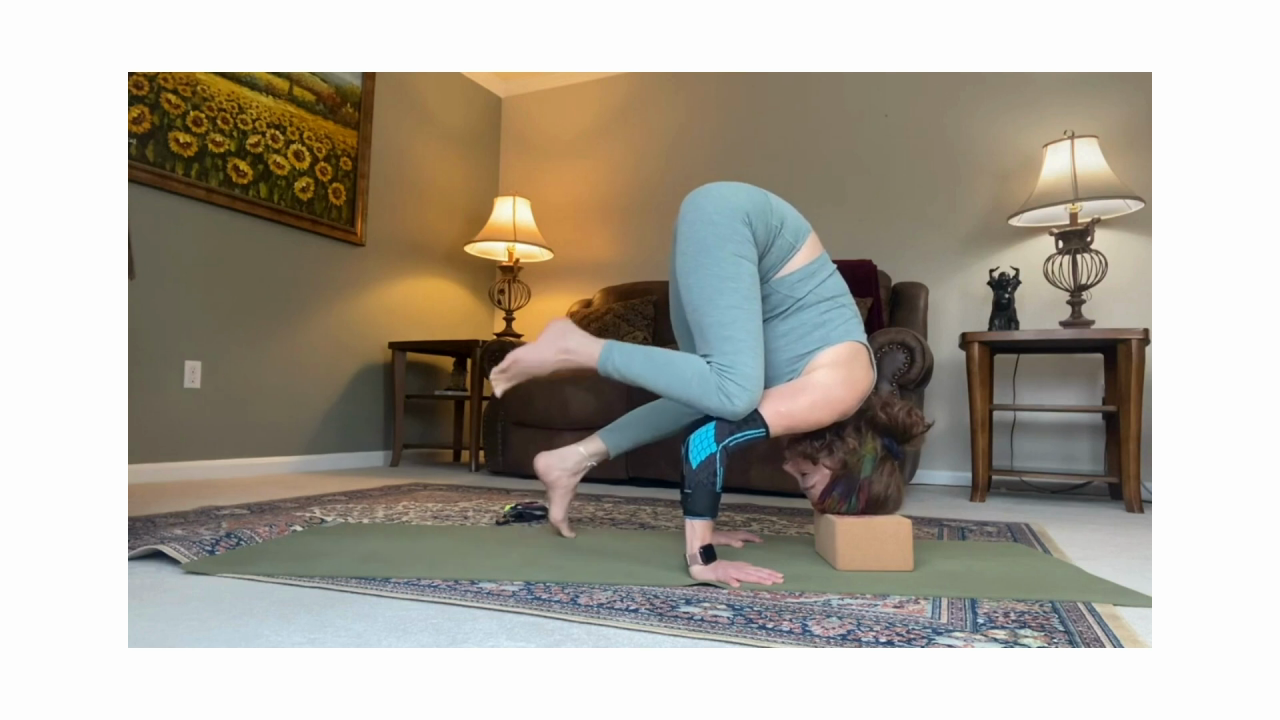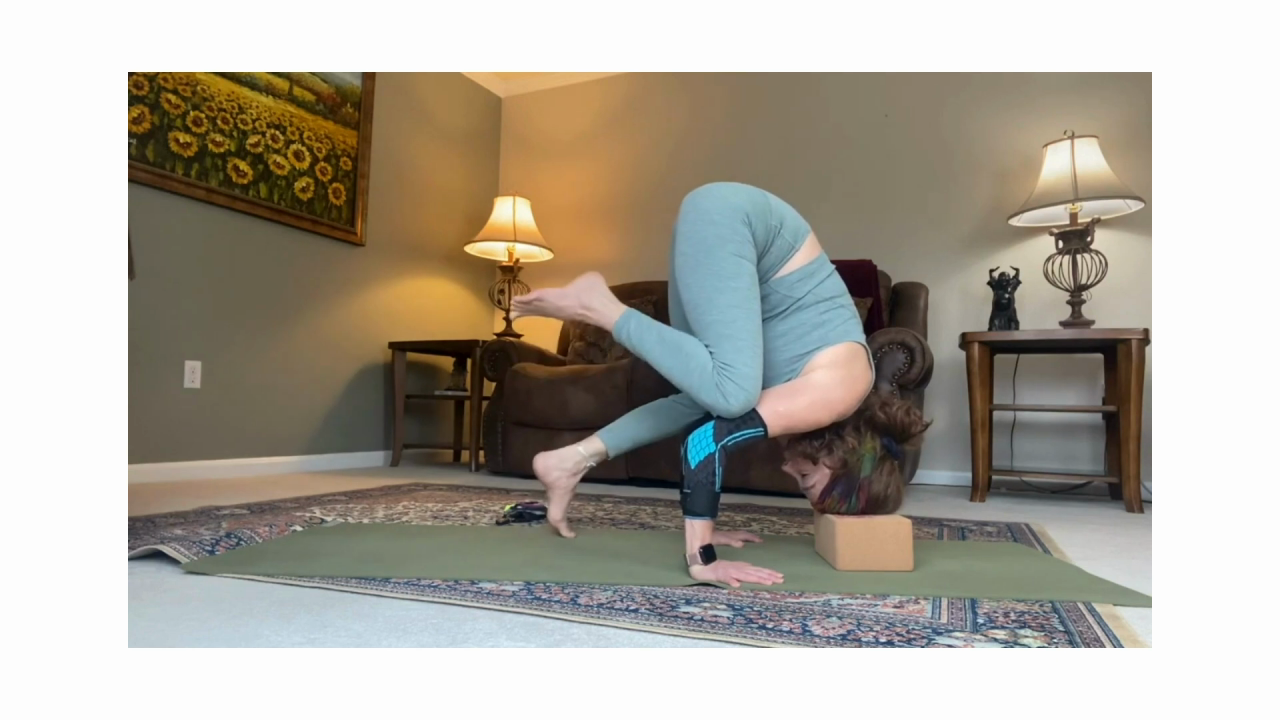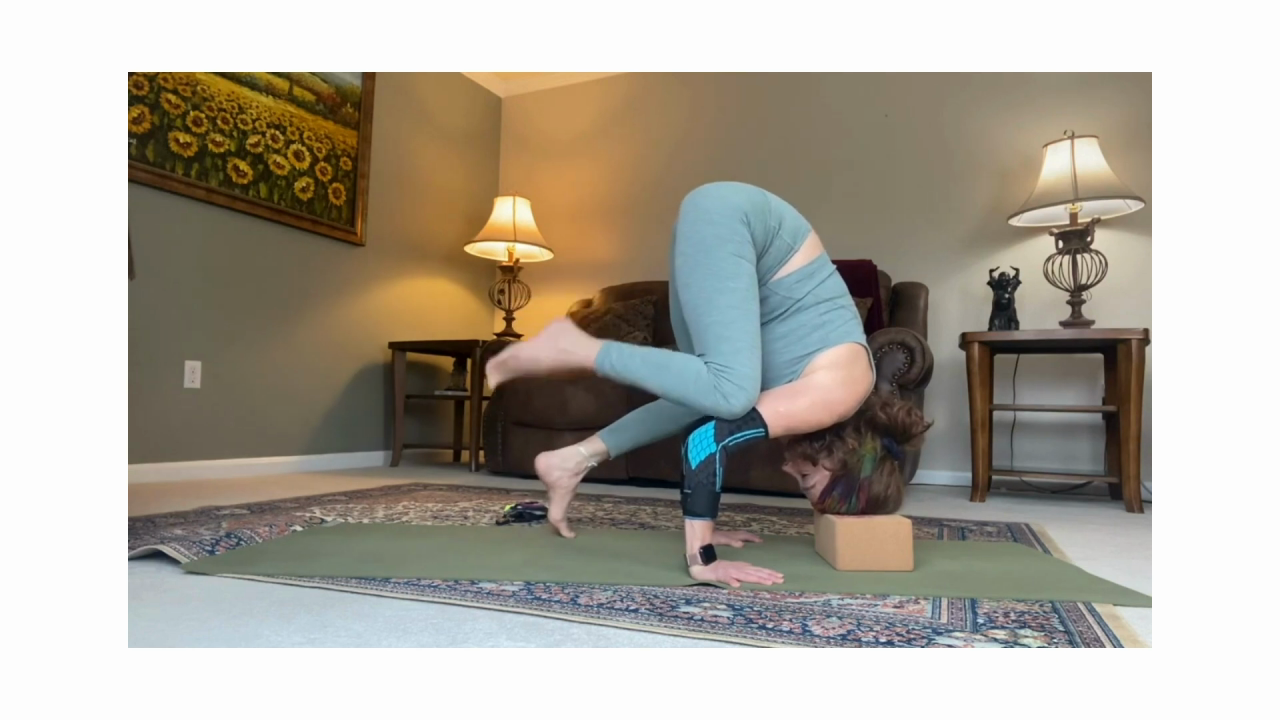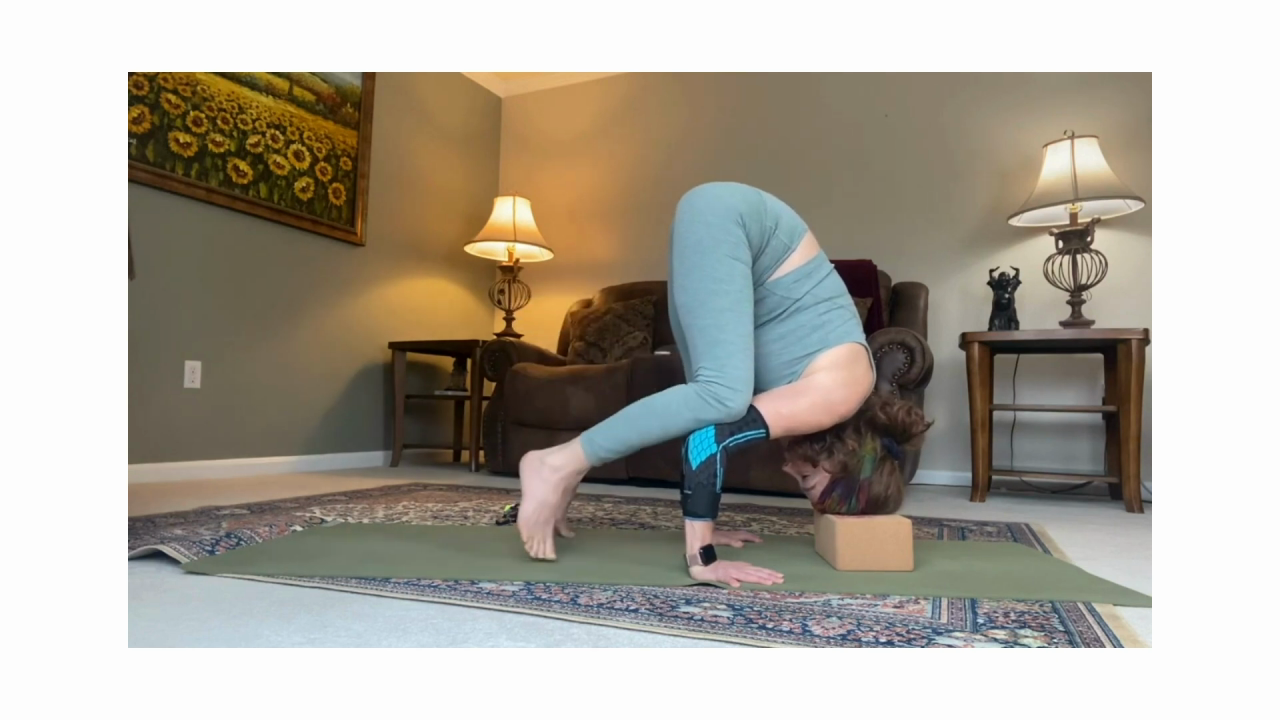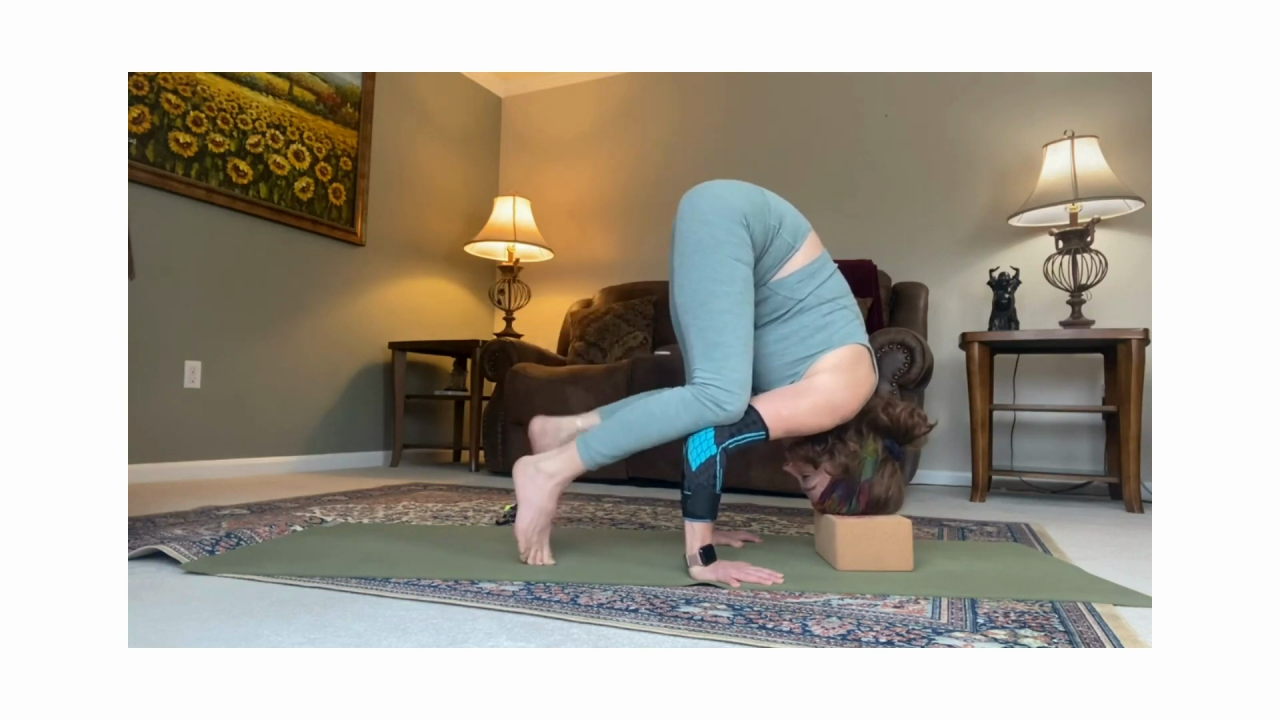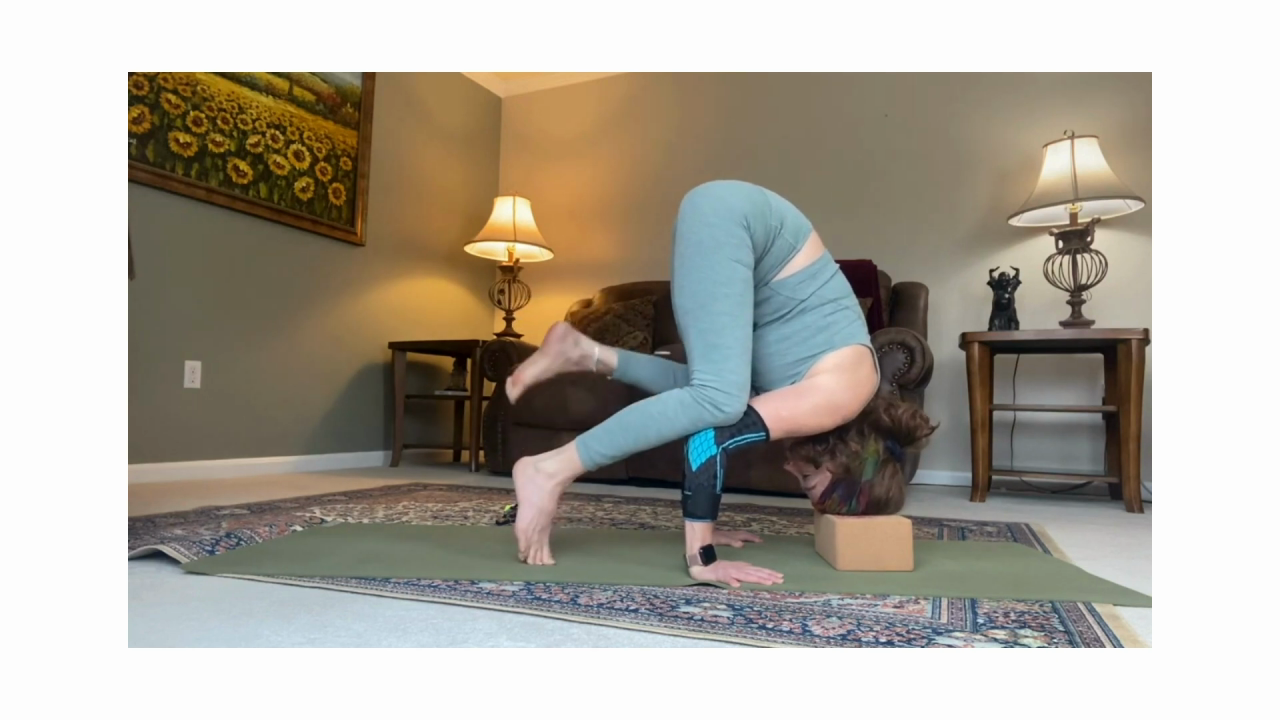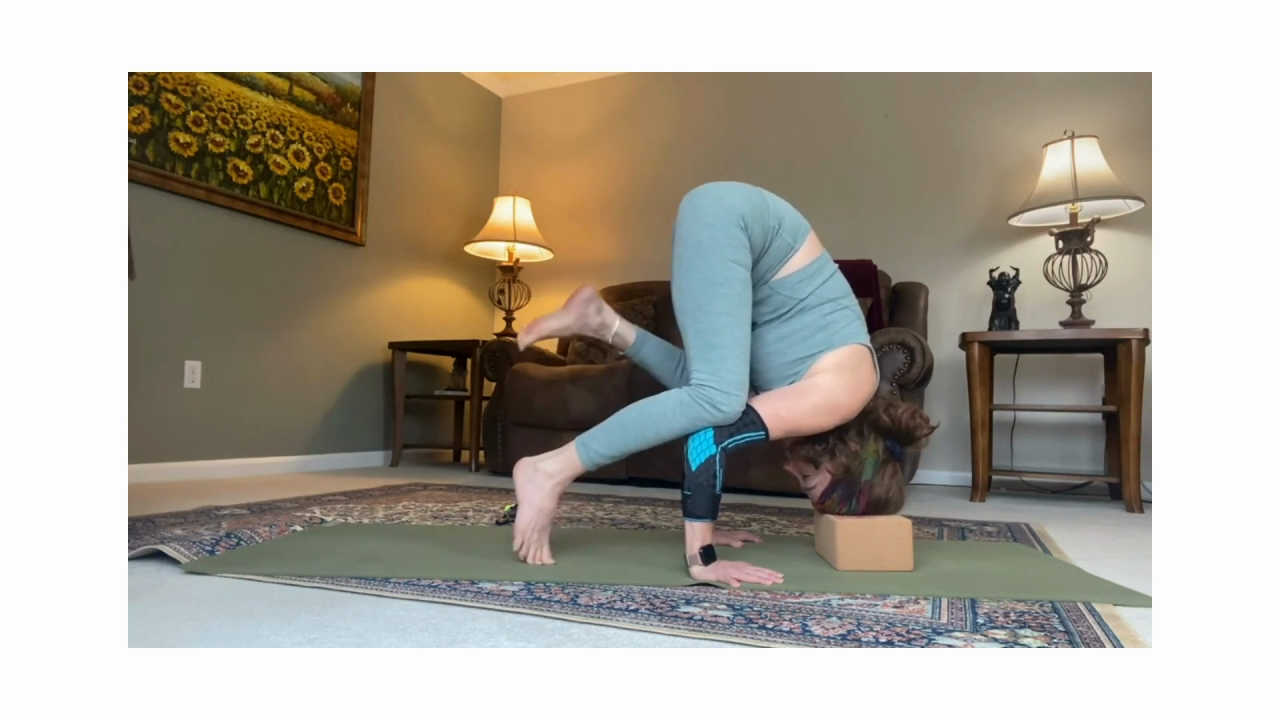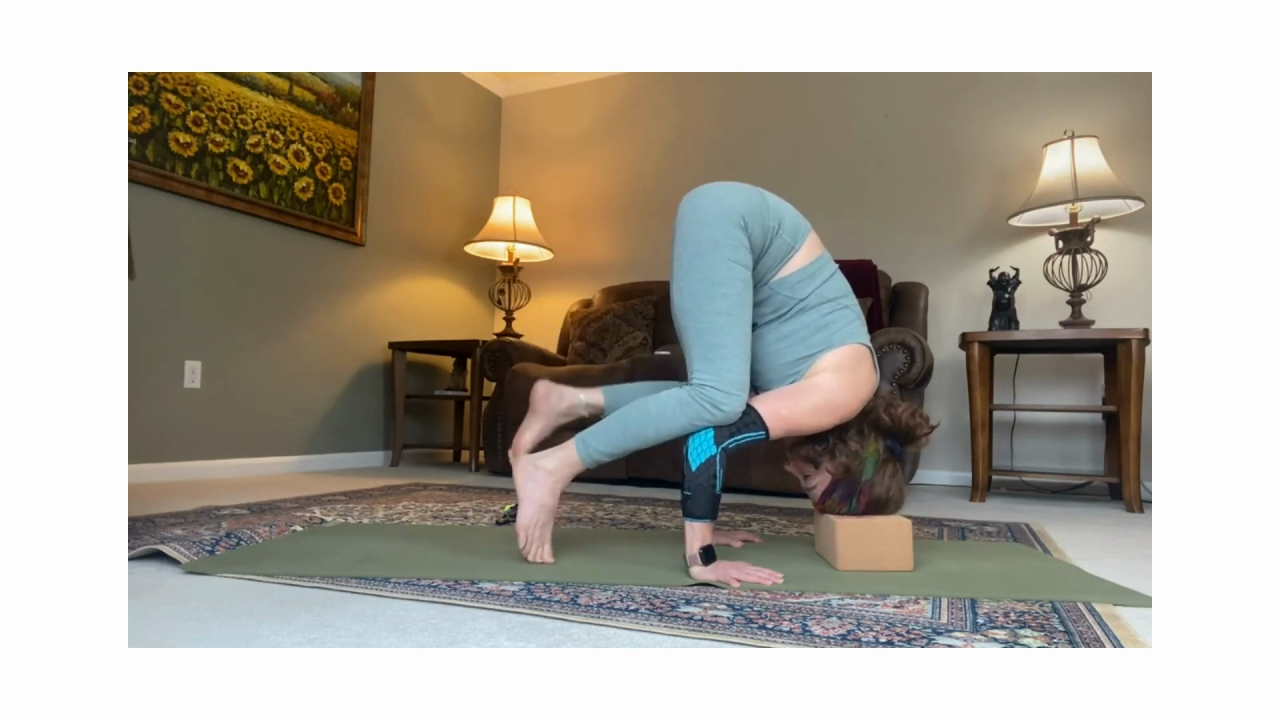
dt=0.4s
person 1, frame 1
left shoulder: (842, 383)
right shoulder: (839, 394)
right elbow: (712, 441)
left wrist: (703, 528)
right wrist: (701, 559)
left hip: (733, 227)
right hip: (727, 218)
left knee: (708, 395)
right knee: (730, 395)
left ankle: (573, 461)
right ankle: (573, 349)
person 1, frame 2
left shoulder: (838, 384)
right shoulder: (836, 392)
right elbow: (710, 441)
left wrist: (704, 528)
right wrist: (701, 560)
left hip: (732, 226)
left knee: (707, 397)
right knee: (729, 393)
left ankle: (572, 461)
right ankle: (600, 308)
person 1, frame 3
left shoulder: (839, 383)
right shoulder: (837, 395)
right elbow: (710, 441)
left wrist: (703, 528)
right wrist: (701, 559)
left hip: (734, 226)
right hip: (726, 218)
left knee: (706, 396)
right knee: (728, 394)
left ankle: (576, 461)
right ankle: (570, 350)
person 1, frame 4
left shoulder: (838, 385)
right shoulder: (837, 395)
right elbow: (712, 441)
left wrist: (703, 525)
right wrist: (701, 559)
left hip: (733, 226)
right hip: (723, 218)
left knee: (711, 399)
right knee: (721, 398)
left ankle: (574, 463)
right ankle: (558, 465)
person 1, frame 5
left shoulder: (843, 383)
right shoulder: (838, 397)
right elbow: (713, 442)
left wrist: (703, 526)
right wrist: (701, 559)
left hip: (738, 224)
right hip: (726, 216)
left knee: (711, 398)
right knee: (720, 401)
left ankle: (569, 430)
right ankle: (551, 471)
person 1, frame 6
left shoulder: (843, 388)
right shoulder: (839, 398)
right elbow: (714, 441)
left wrist: (705, 529)
right wrist: (701, 560)
left hip: (739, 224)
left knee: (712, 397)
right knee: (718, 401)
left ankle: (585, 353)
right ankle: (550, 472)
person 1, frame 7
left shoulder: (838, 390)
right shoulder: (838, 398)
right elbow: (713, 440)
left wrist: (704, 528)
right wrist: (700, 560)
left hip: (738, 225)
left knee: (709, 395)
right knee: (717, 401)
left ankle: (601, 322)
right ankle: (550, 472)
person 1, frame 8
left shoulder: (840, 388)
right shoulder: (838, 397)
right elbow: (713, 440)
left wrist: (704, 528)
right wrist: (701, 561)
left hip: (737, 227)
right hip: (727, 219)
left knee: (715, 400)
right knee: (717, 402)
left ankle: (574, 402)
right ankle: (551, 468)
